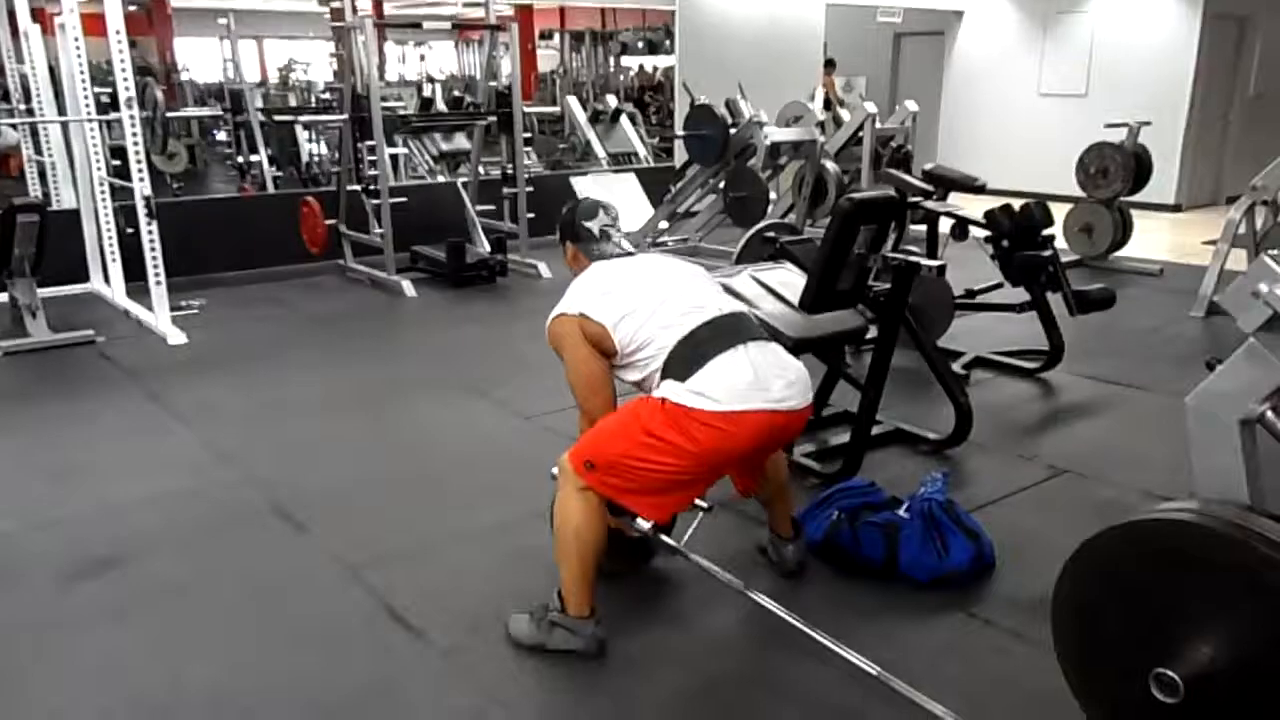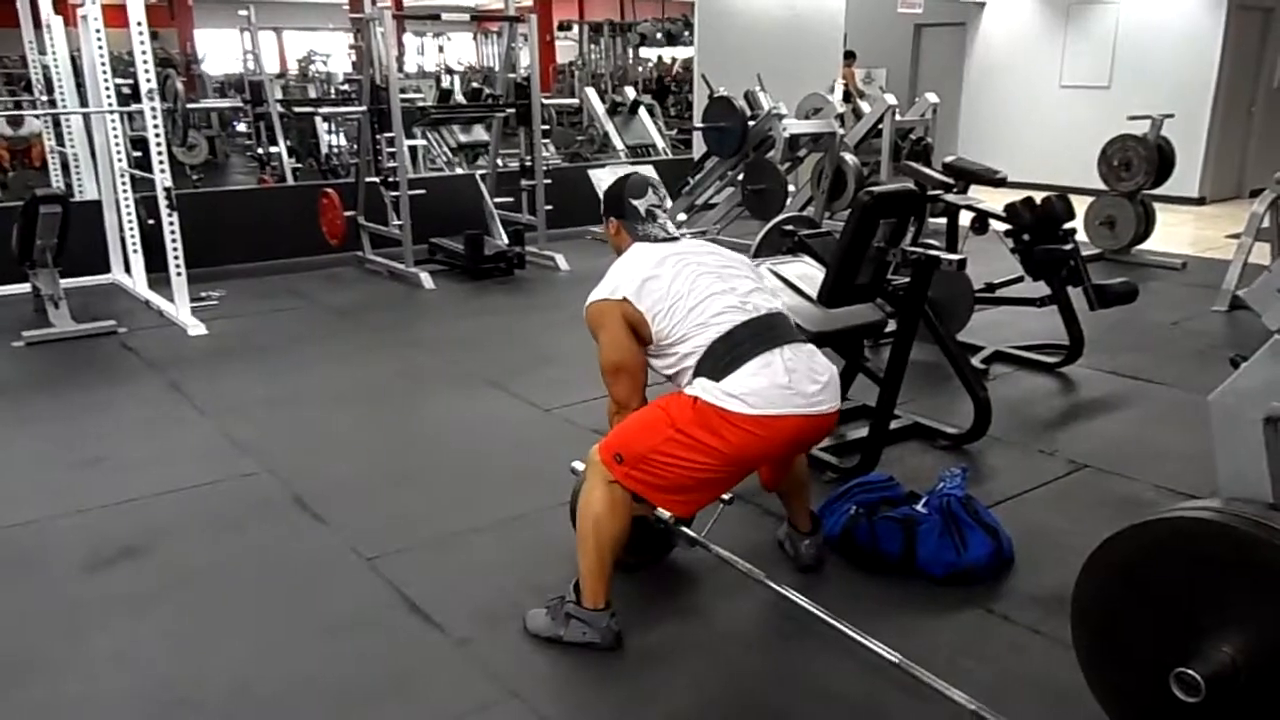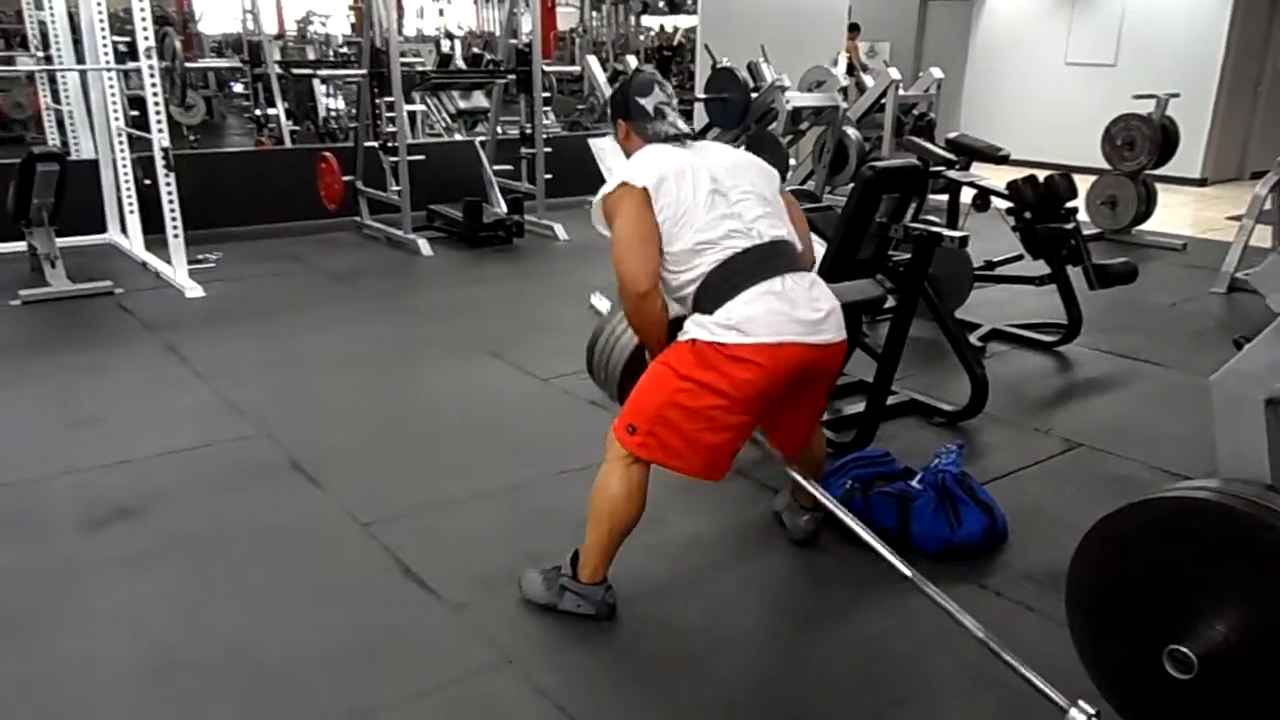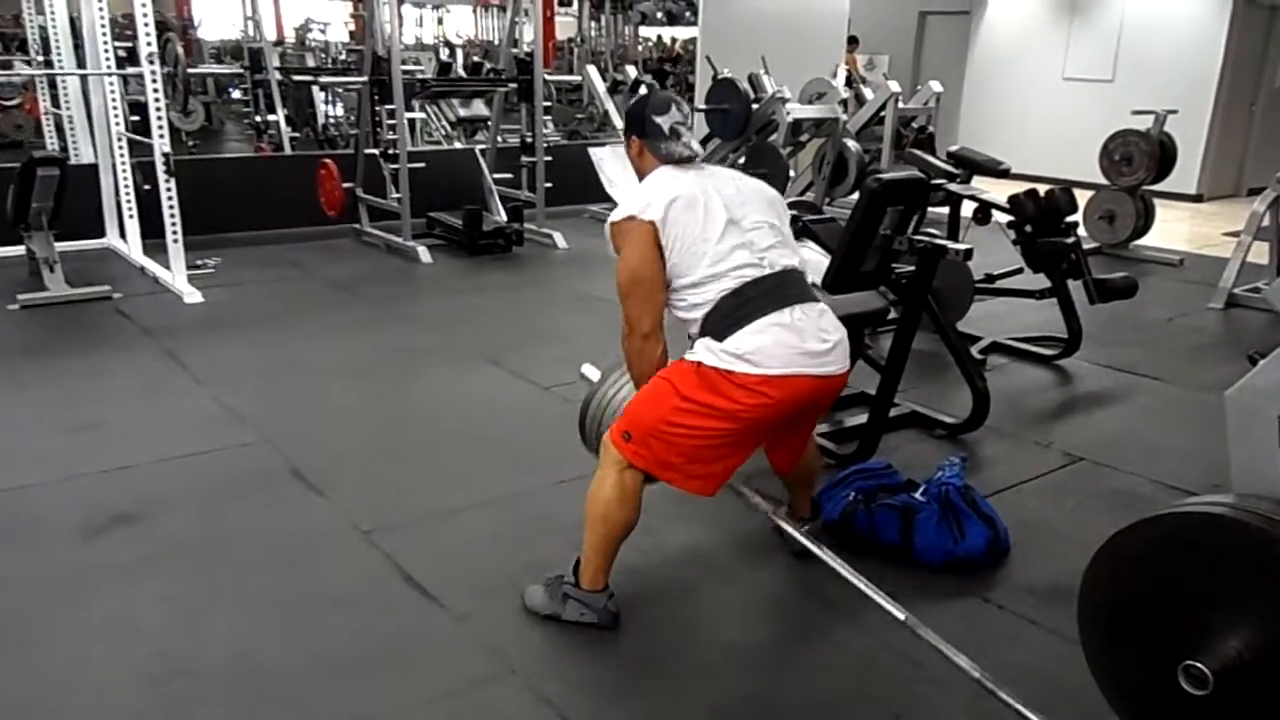
dt=0.7s
person 1, frame 1
left shoulder: (571, 314)
right shoulder: (674, 265)
left elbow: (600, 417)
left wrist: (612, 500)
left hip: (718, 404)
right hip: (792, 392)
left knee: (577, 474)
left ankle: (574, 621)
right ankle: (785, 540)
person 1, frame 2
left shoulder: (611, 296)
right shoulder: (721, 254)
left elbow: (628, 404)
left wrist: (636, 489)
left hip: (747, 406)
right hip: (821, 395)
left knee: (605, 469)
left ankle: (589, 614)
right ankle: (803, 536)
person 1, frame 3
left shoulder: (629, 184)
right shoulder: (743, 159)
left elbow: (640, 289)
left wrist: (662, 353)
left hip: (742, 335)
right hip: (824, 324)
left knee: (628, 448)
right knee: (798, 424)
left ankle: (585, 585)
right ankle: (804, 510)
person 1, frame 4
left shoulder: (639, 212)
right shoulder: (753, 187)
left elbow: (644, 332)
left wrist: (654, 407)
left hip: (752, 360)
right hip: (829, 351)
left knee: (621, 452)
right knee: (790, 429)
left ankle: (588, 594)
right ankle: (802, 520)
